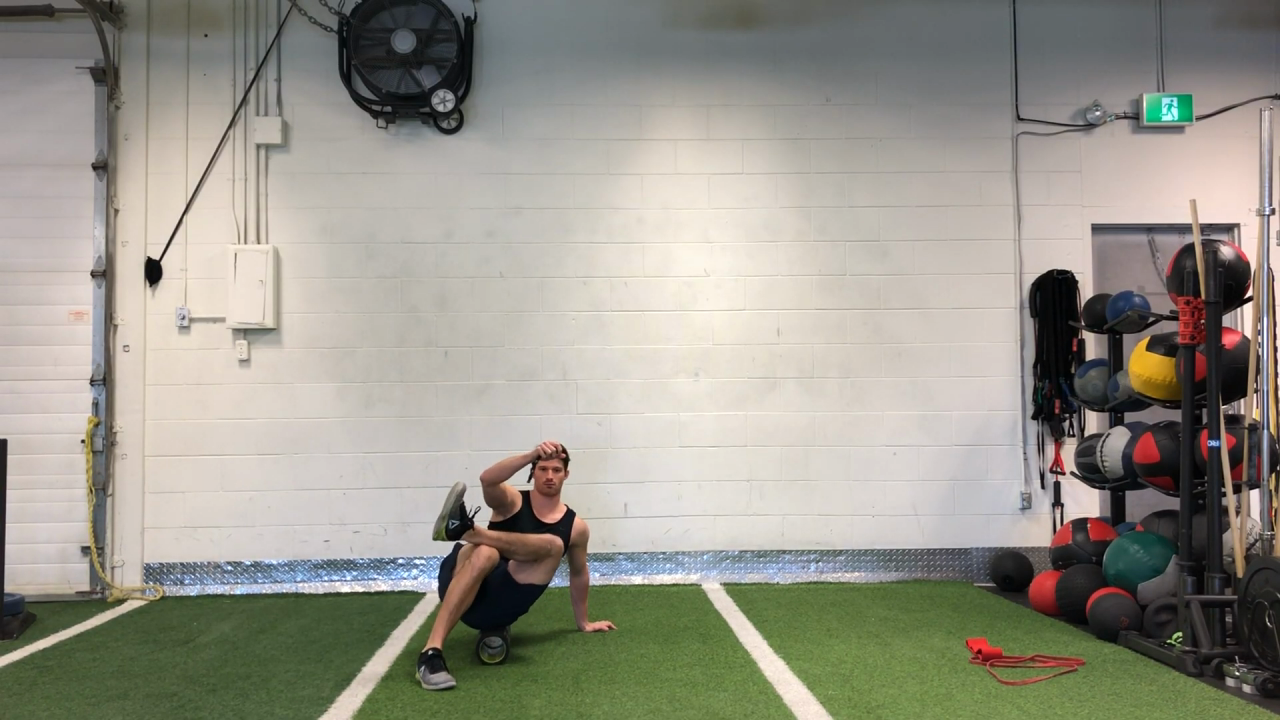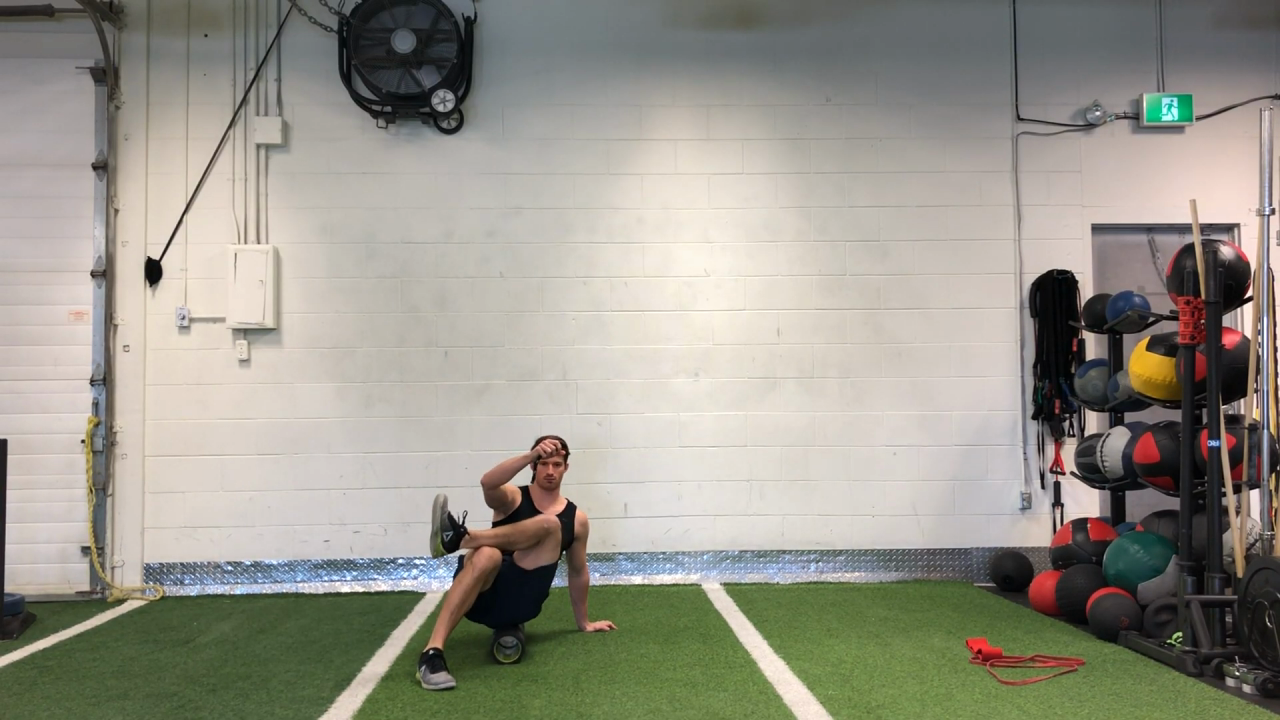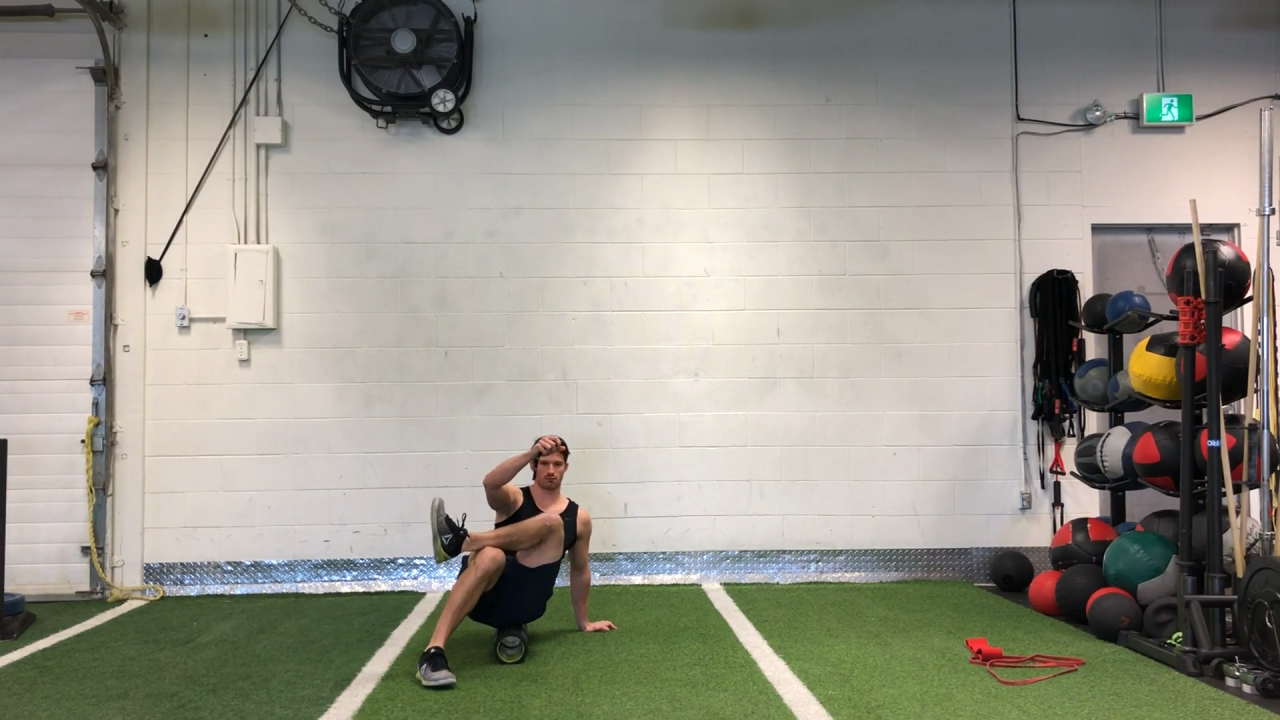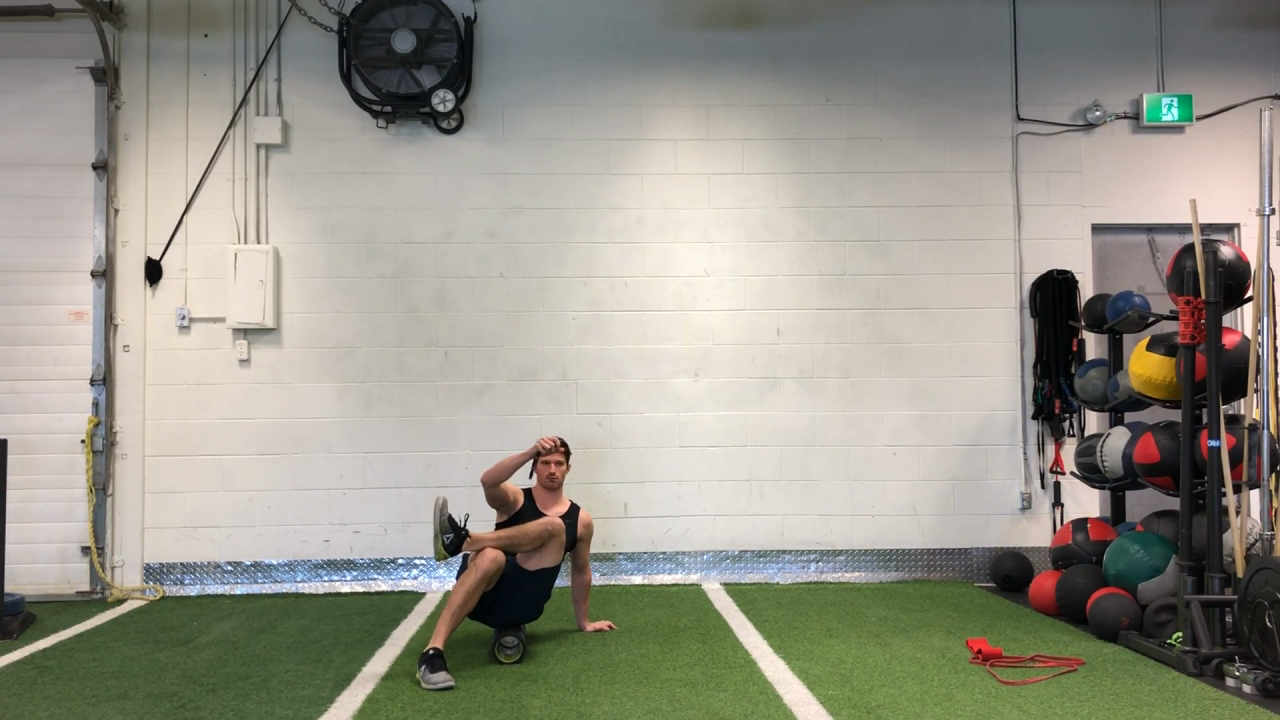
dt=0.2s
person 1, frame 1
left shoulder: (576, 527)
right shoulder: (511, 501)
left elbow: (579, 574)
right elbow: (487, 479)
left wrist: (583, 622)
right wrist: (532, 455)
left hip: (497, 609)
right hip: (461, 584)
left knee: (553, 546)
right knee: (485, 554)
right ankle: (431, 652)
person 1, frame 2
left shoulder: (577, 520)
right shoulder: (512, 498)
left elbow: (578, 572)
right elbow: (488, 483)
left wrist: (583, 622)
right wrist: (531, 455)
left hip: (516, 605)
right hip: (481, 594)
left knee: (549, 525)
right knee: (487, 555)
right ankle: (433, 652)
person 1, frame 3
left shoulder: (579, 518)
right shoulder: (513, 498)
left elbow: (580, 571)
right elbow: (490, 483)
left wrist: (583, 622)
right wrist: (532, 452)
left hip: (523, 604)
right hip: (487, 594)
left knee: (551, 522)
right knee: (490, 556)
right ankle: (434, 652)
person 1, frame 4
left shoulder: (581, 521)
right shoulder: (515, 499)
left elbow: (581, 572)
right elbow: (488, 481)
left wrist: (584, 622)
right wrist: (531, 451)
left hip: (522, 606)
right hip: (486, 594)
left knee: (554, 527)
right knee: (490, 557)
right ankle: (433, 652)
